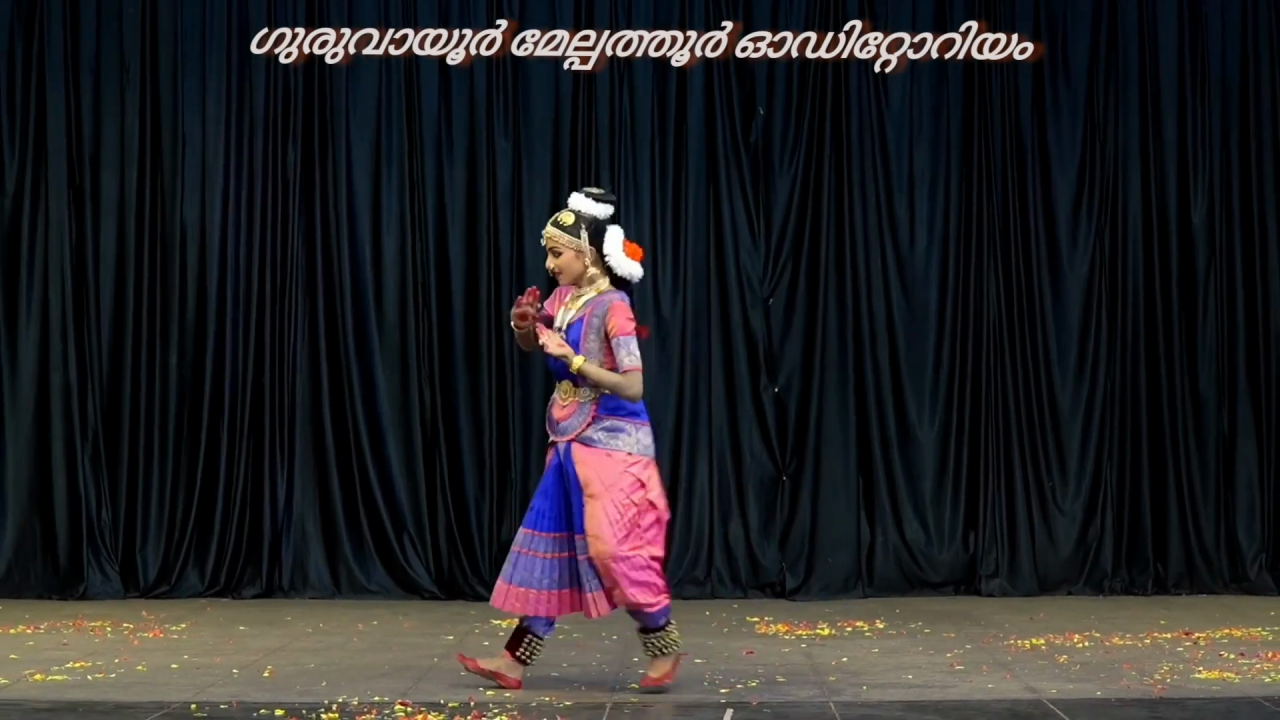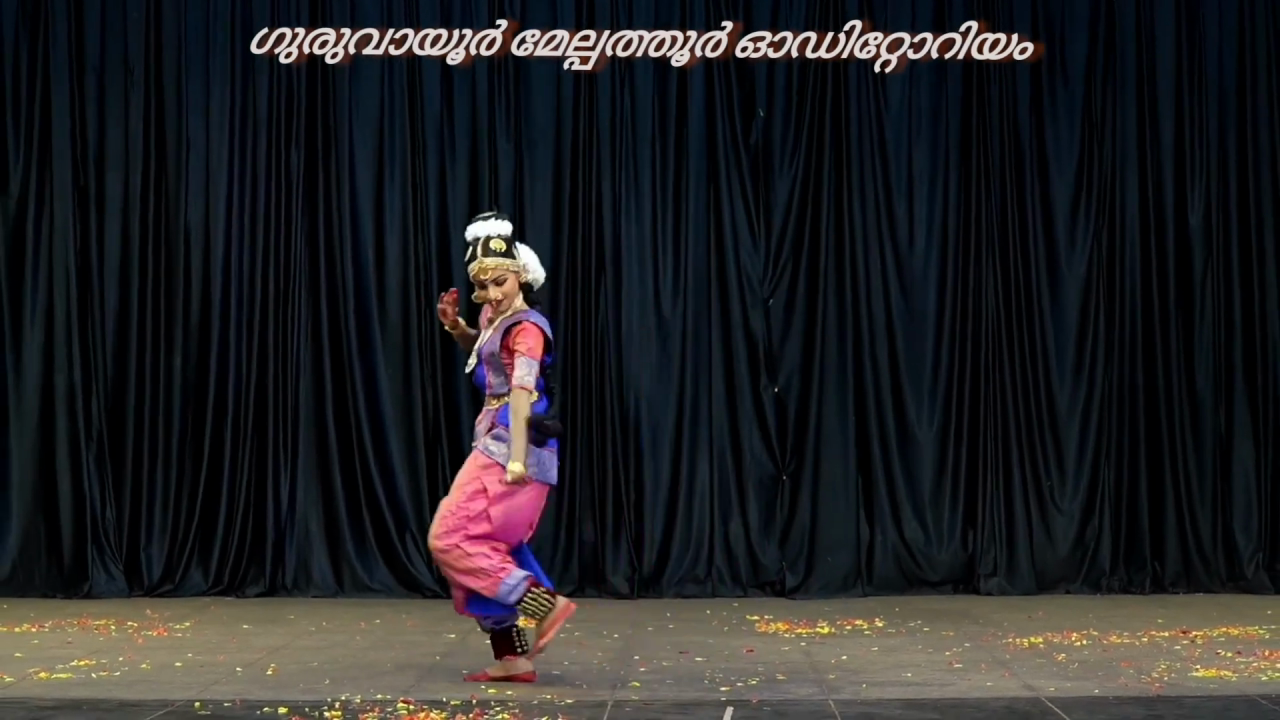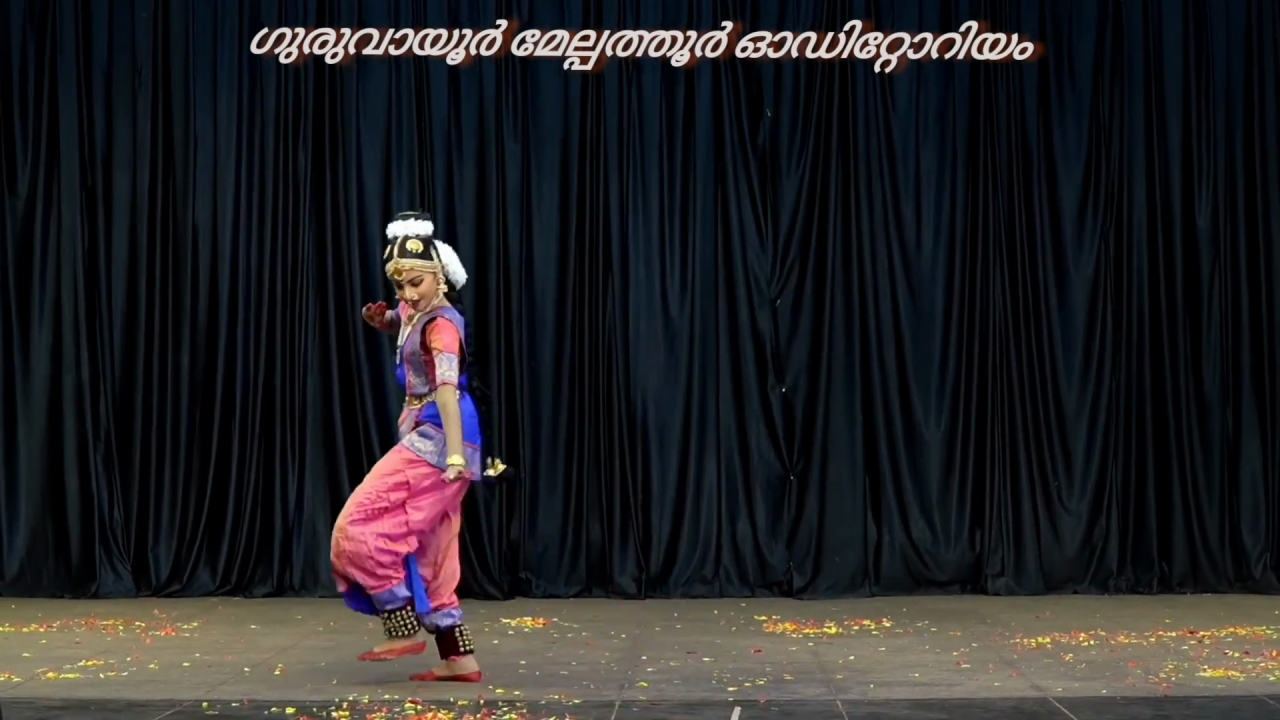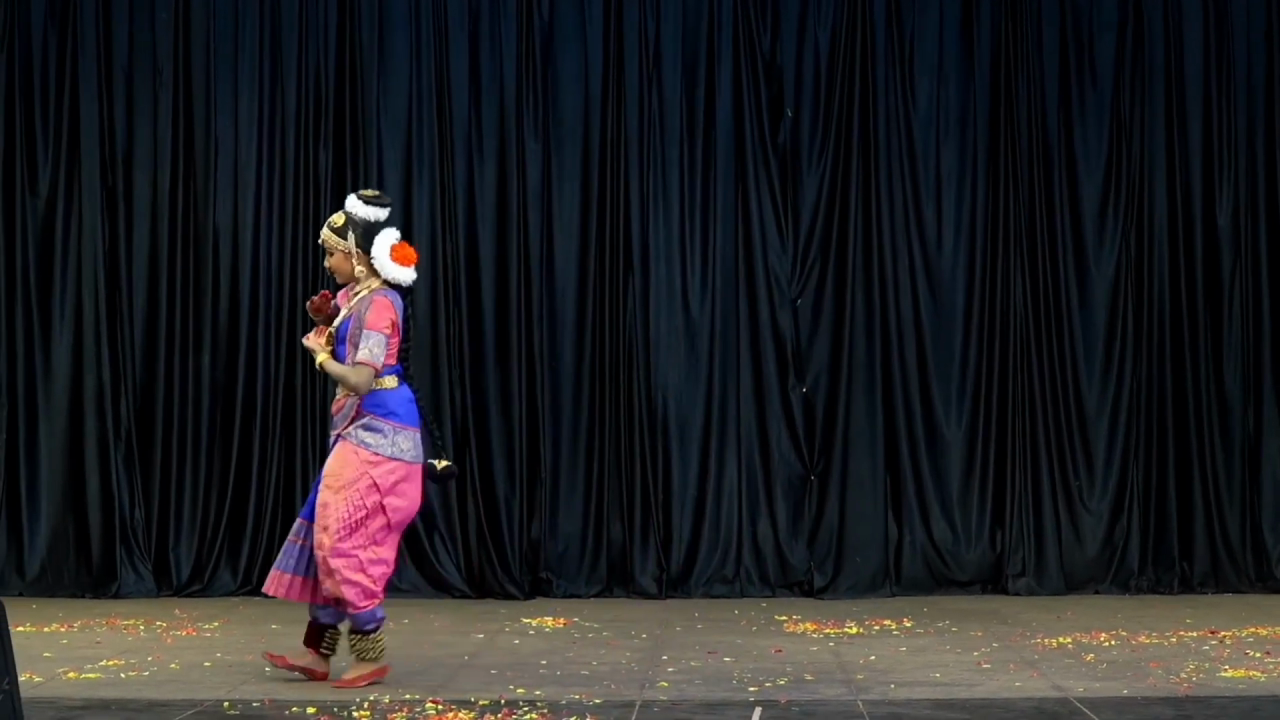
dt=0.5s
person 1, frame 1
left shoulder: (612, 306)
right shoulder: (562, 299)
left elbow: (632, 387)
right elbow: (530, 345)
left wrist: (571, 358)
right wrist: (525, 323)
left hip: (614, 439)
right hip: (576, 441)
left knee: (614, 546)
right knee: (547, 543)
left ankle: (663, 647)
right ankle: (514, 658)
person 1, frame 2
left shoulder: (526, 327)
right shoulder: (493, 316)
left elbow: (521, 397)
right elbow: (481, 351)
left wrist: (517, 459)
right wrist: (451, 322)
left hip: (515, 448)
right hip: (499, 446)
left knee: (451, 538)
right knee: (487, 548)
left ankle: (546, 604)
right ankle: (511, 657)
person 1, frame 3
left shoulder: (442, 324)
right shoulder: (416, 310)
left elbow: (447, 391)
right elbow: (396, 328)
left wrist: (455, 457)
right wrist: (379, 318)
left hip: (436, 443)
right hip: (427, 440)
left knee: (357, 529)
right knee: (427, 553)
left ankle: (404, 630)
right ankle: (458, 657)
person 1, frame 4
left shoulder: (379, 303)
right shoulder: (355, 296)
left elbow: (361, 378)
right elbow: (330, 334)
left wrist: (320, 355)
right wrist: (323, 318)
left hip: (381, 431)
right hip: (360, 430)
left knee: (344, 538)
right knee: (323, 532)
left ankle: (369, 654)
right ankle: (315, 652)
